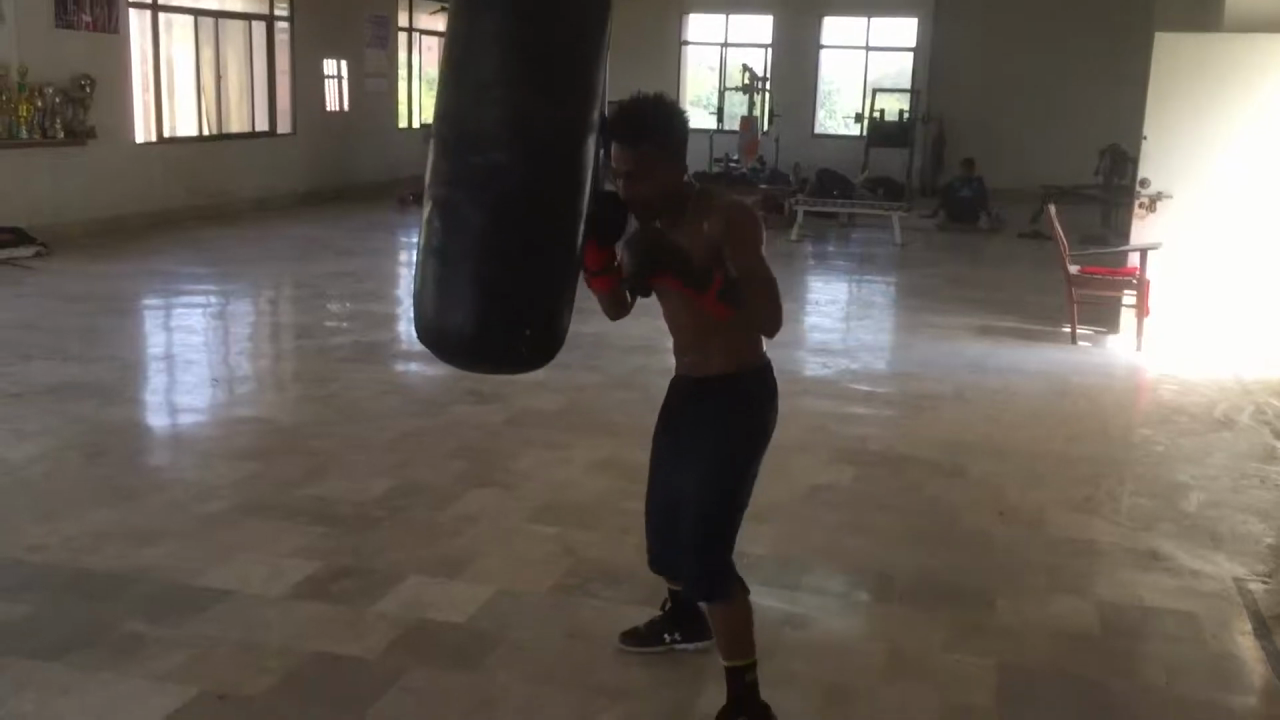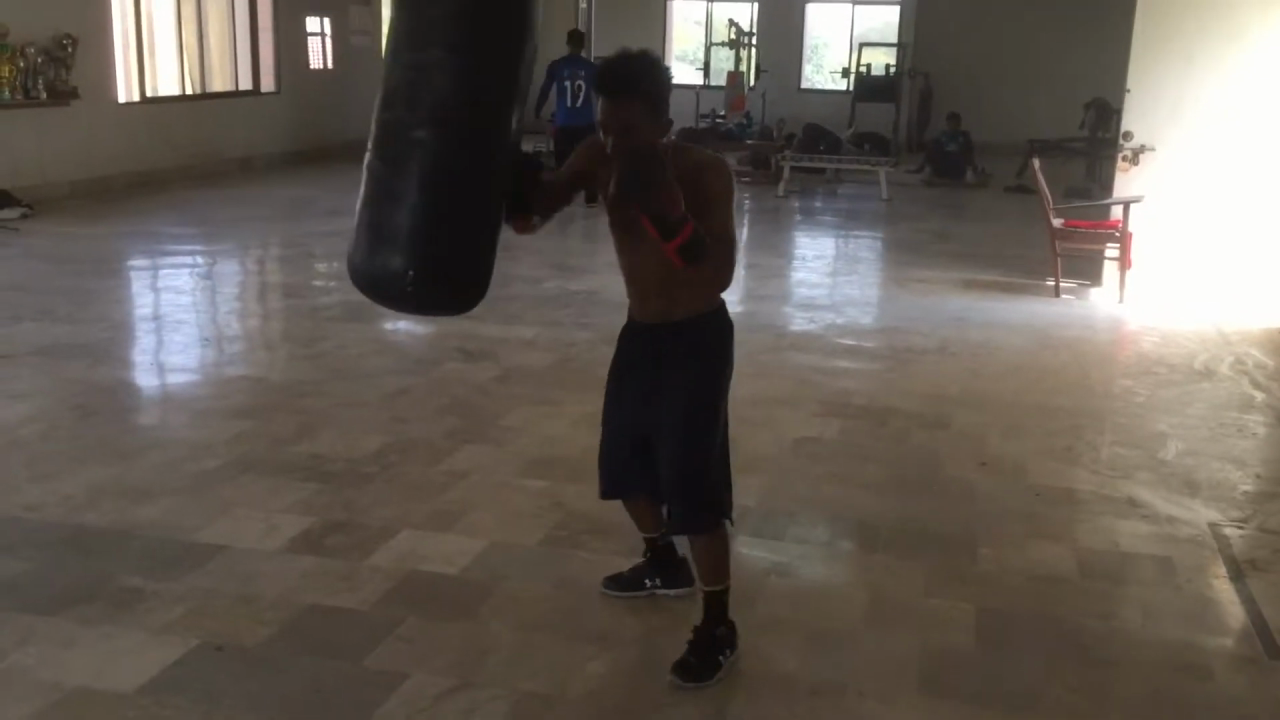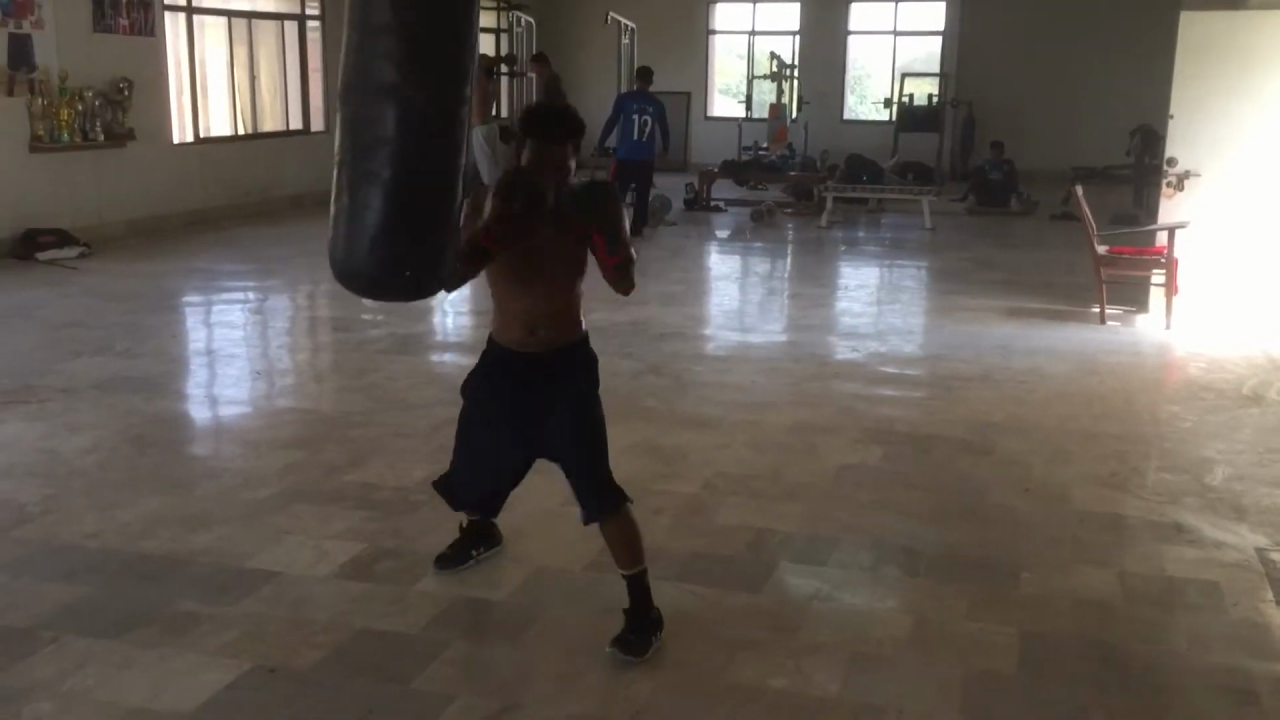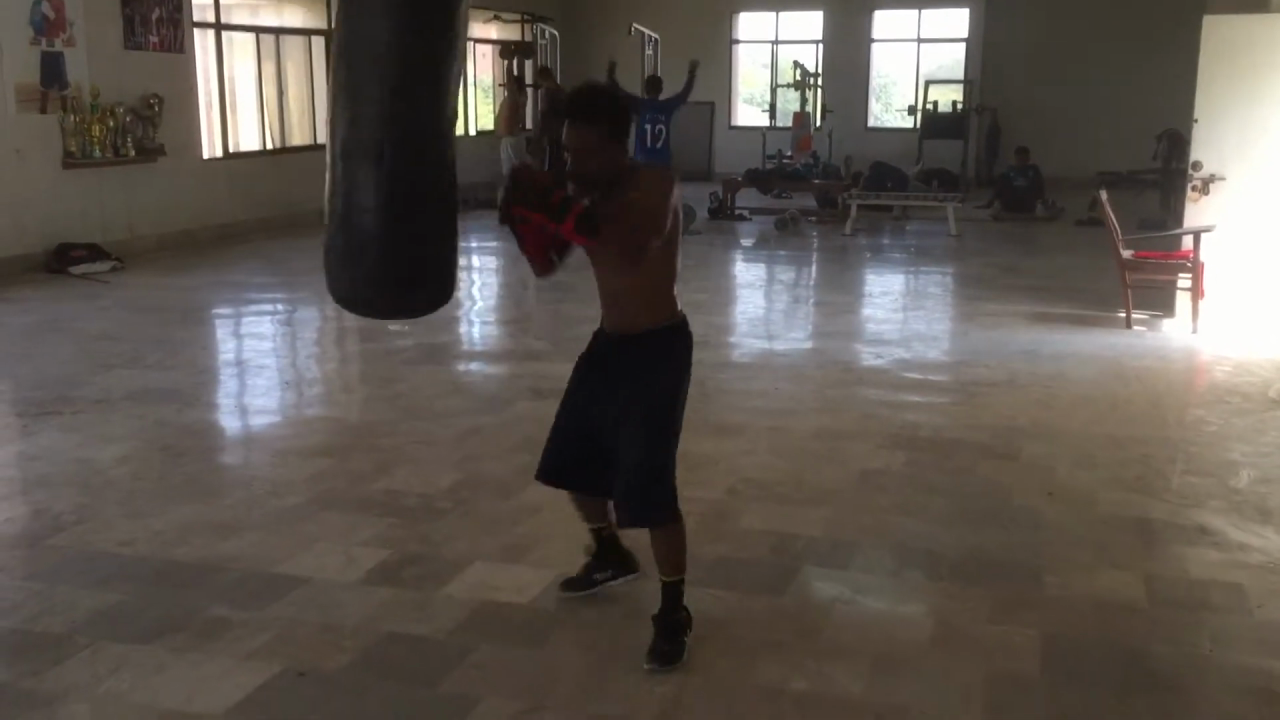
dt=1s
person 1, frame 1
left shoulder: (728, 218)
right shoulder: (648, 219)
left elbow: (768, 319)
right elbow: (615, 309)
left wrist: (687, 269)
right wrist: (598, 244)
left hip: (740, 394)
right hip: (687, 387)
left knee: (707, 547)
right knee: (669, 515)
right ankle: (683, 617)
person 1, frame 2
left shoulder: (706, 172)
right shoulder: (599, 157)
left elbow: (720, 277)
right elbow: (530, 219)
left wrist: (670, 212)
right wrist: (524, 197)
left hip: (698, 340)
right hip: (640, 333)
left knee: (694, 486)
right knee: (625, 465)
left ankle: (717, 628)
right ankle: (664, 563)
person 1, frame 3
left shoulder: (587, 207)
right shoulder: (500, 199)
left elbow: (624, 285)
right elbow: (450, 277)
left wrist: (610, 236)
right wrist: (494, 224)
left hip: (567, 364)
right hip: (503, 364)
left knee: (599, 492)
right knee: (470, 475)
left ankle: (643, 610)
right ankle: (479, 531)
person 1, frame 4
left shoulder: (656, 185)
right shoulder: (582, 188)
left elbow: (635, 248)
right elbow: (545, 266)
left wrist: (552, 207)
right wrist: (533, 211)
left hip: (659, 348)
right hip: (608, 342)
left knee: (650, 489)
right knee: (567, 459)
left ankle: (673, 612)
right ankle: (610, 555)
